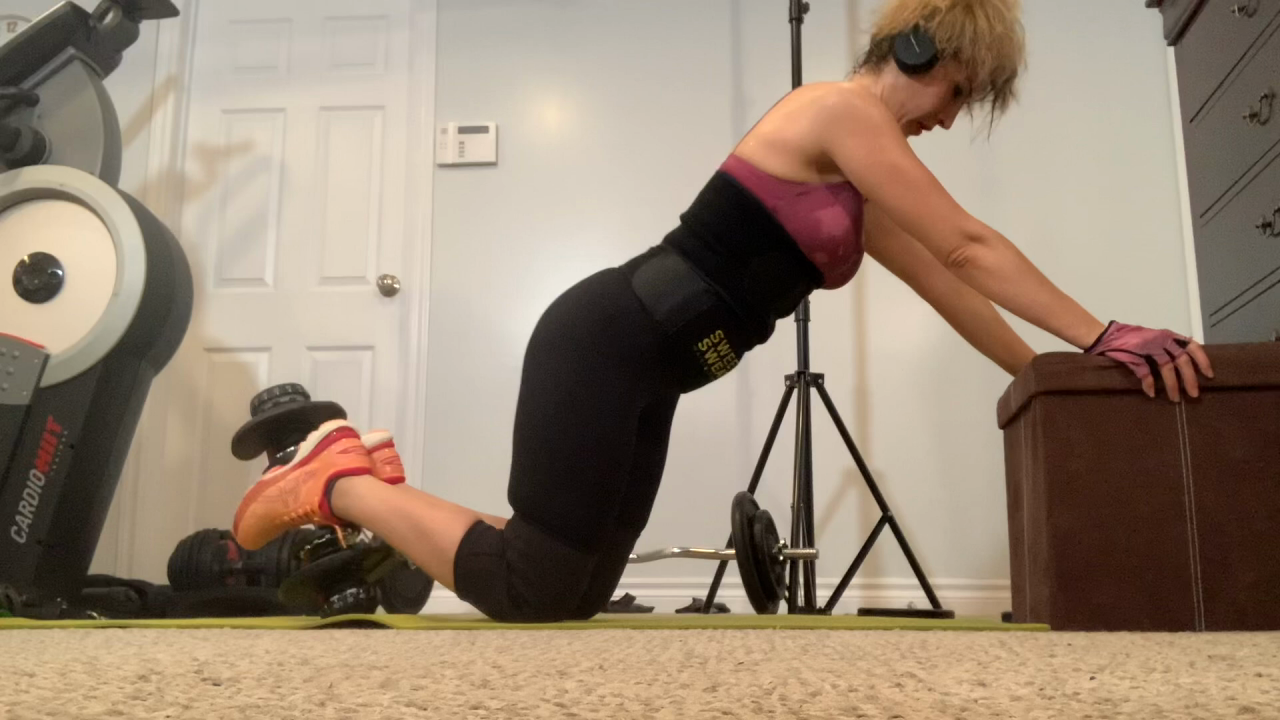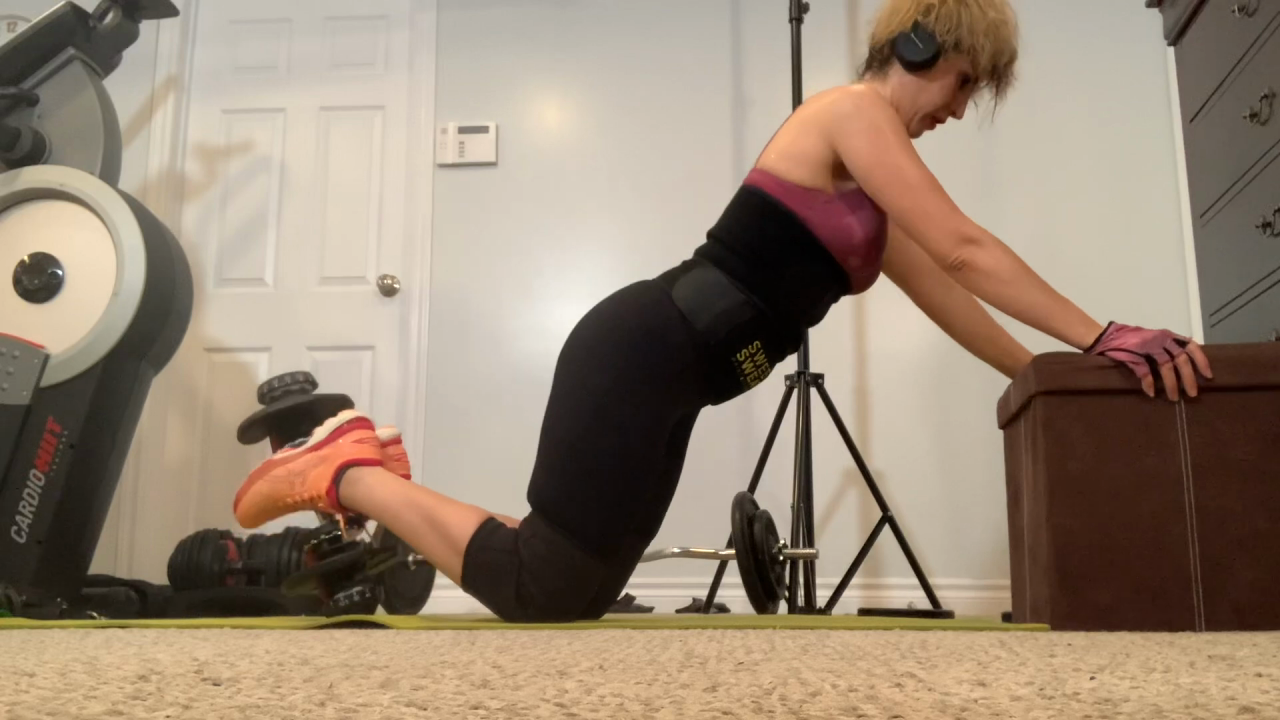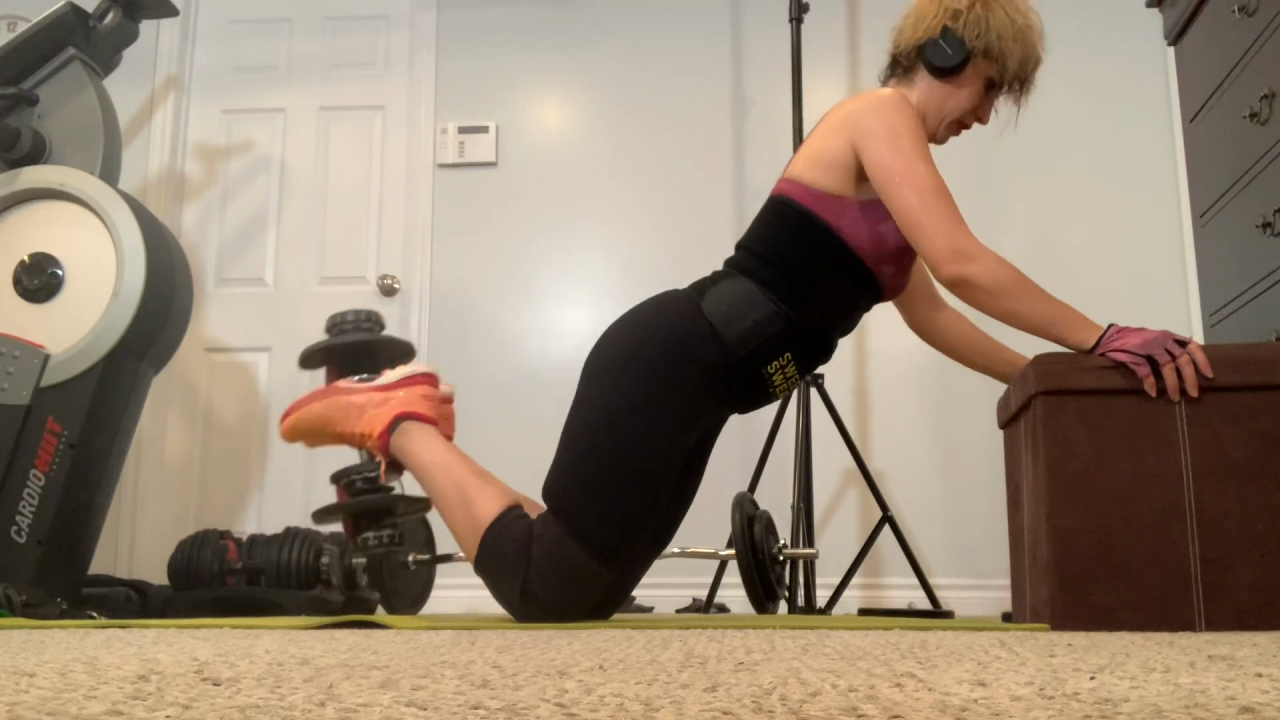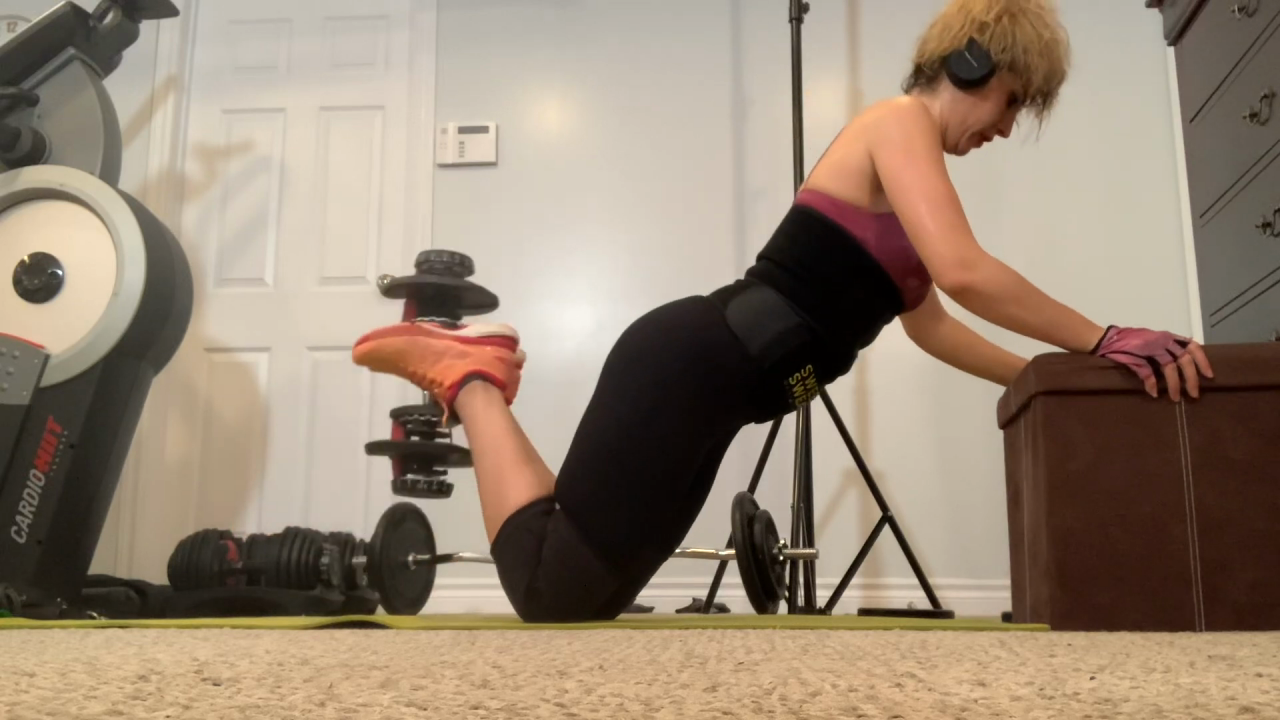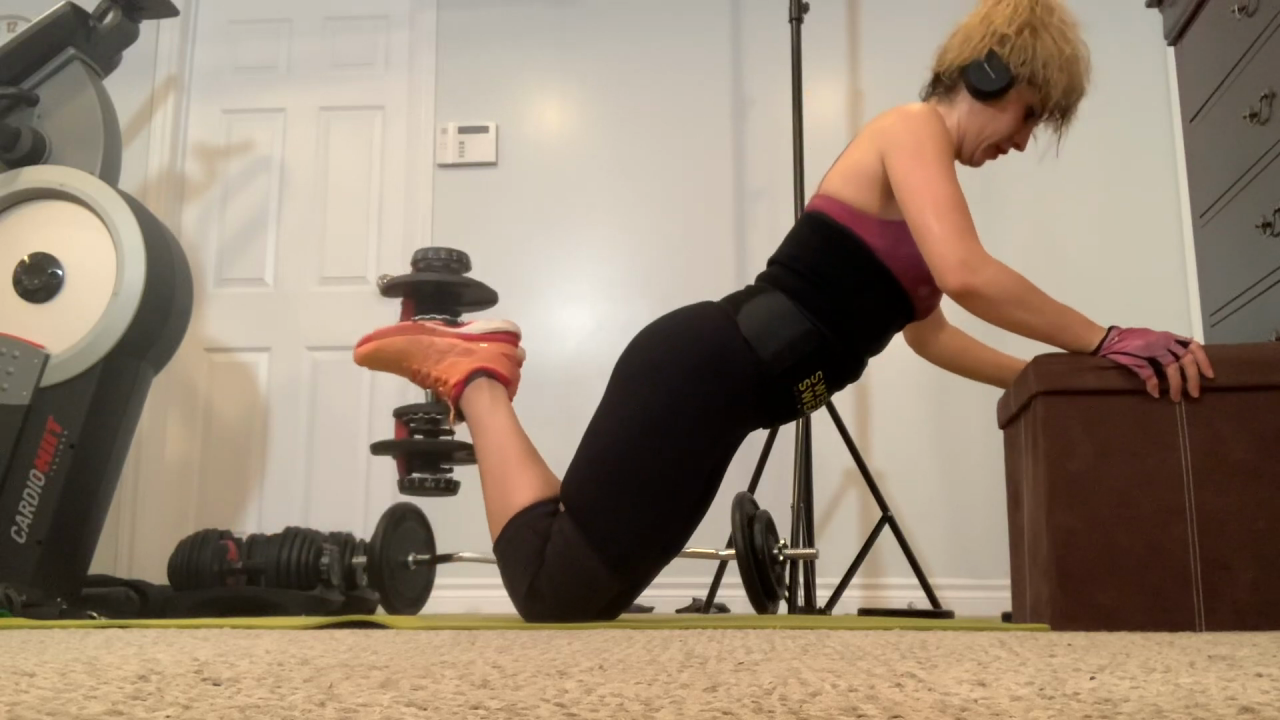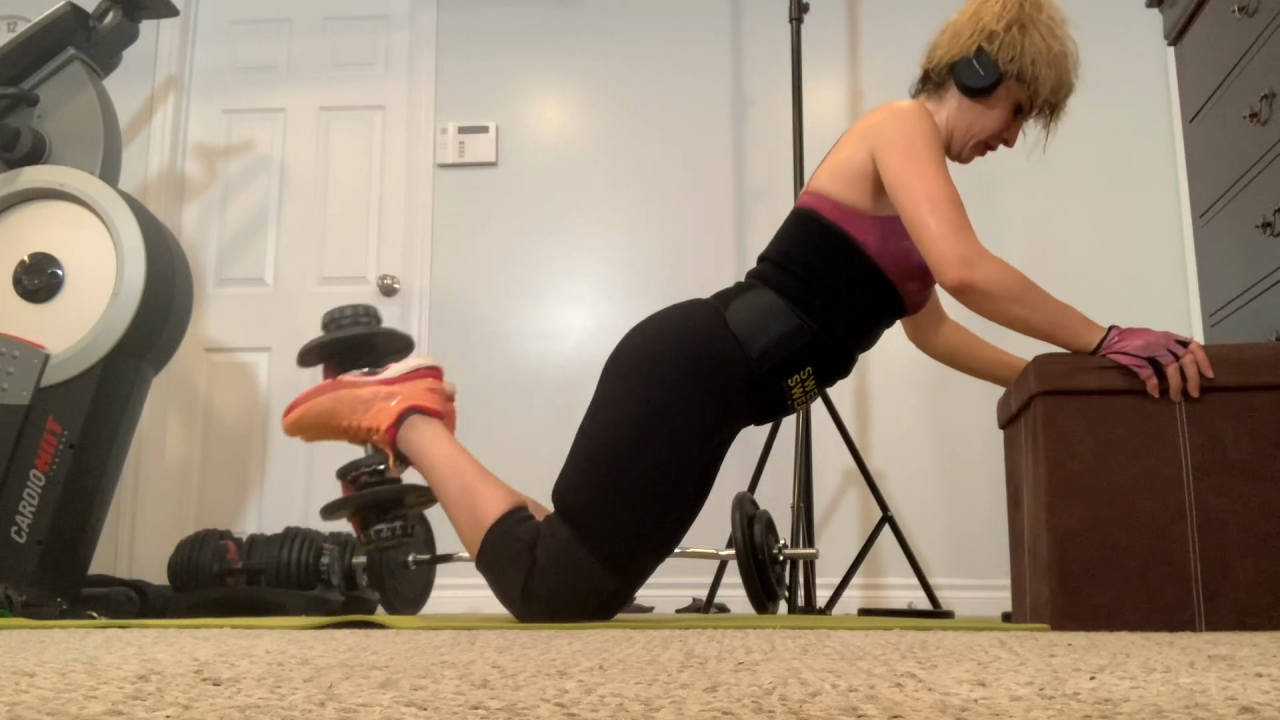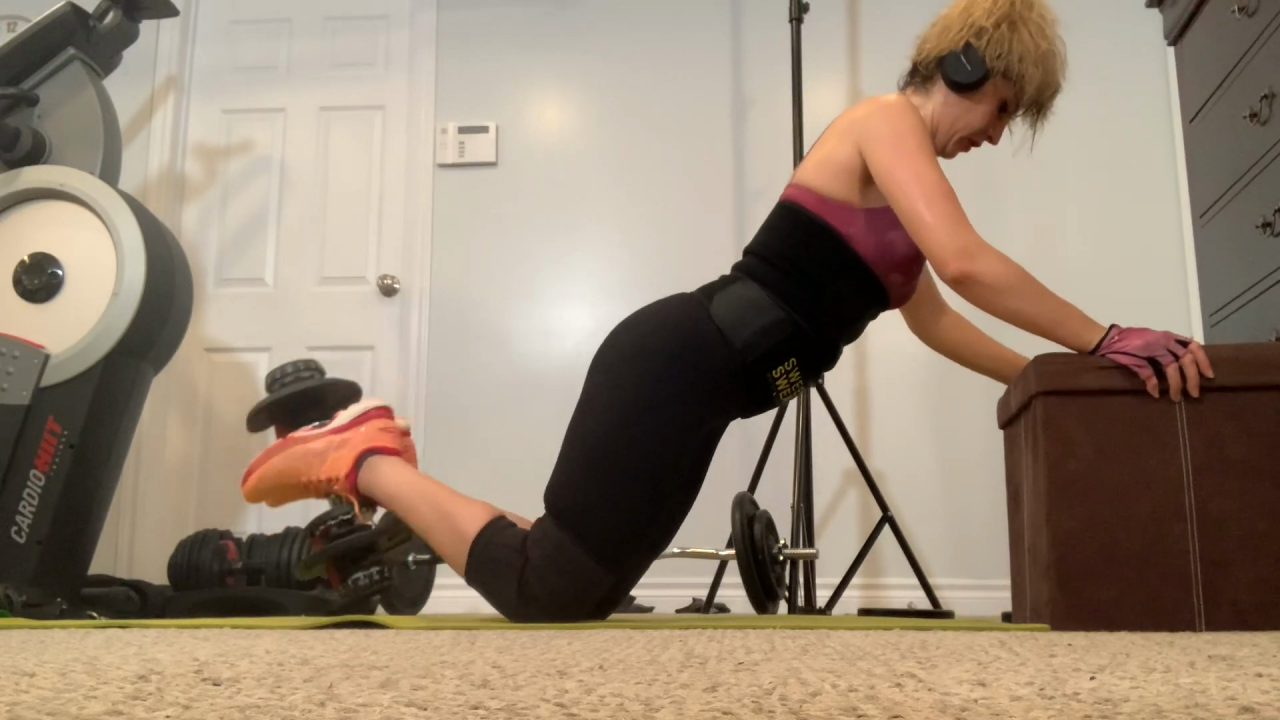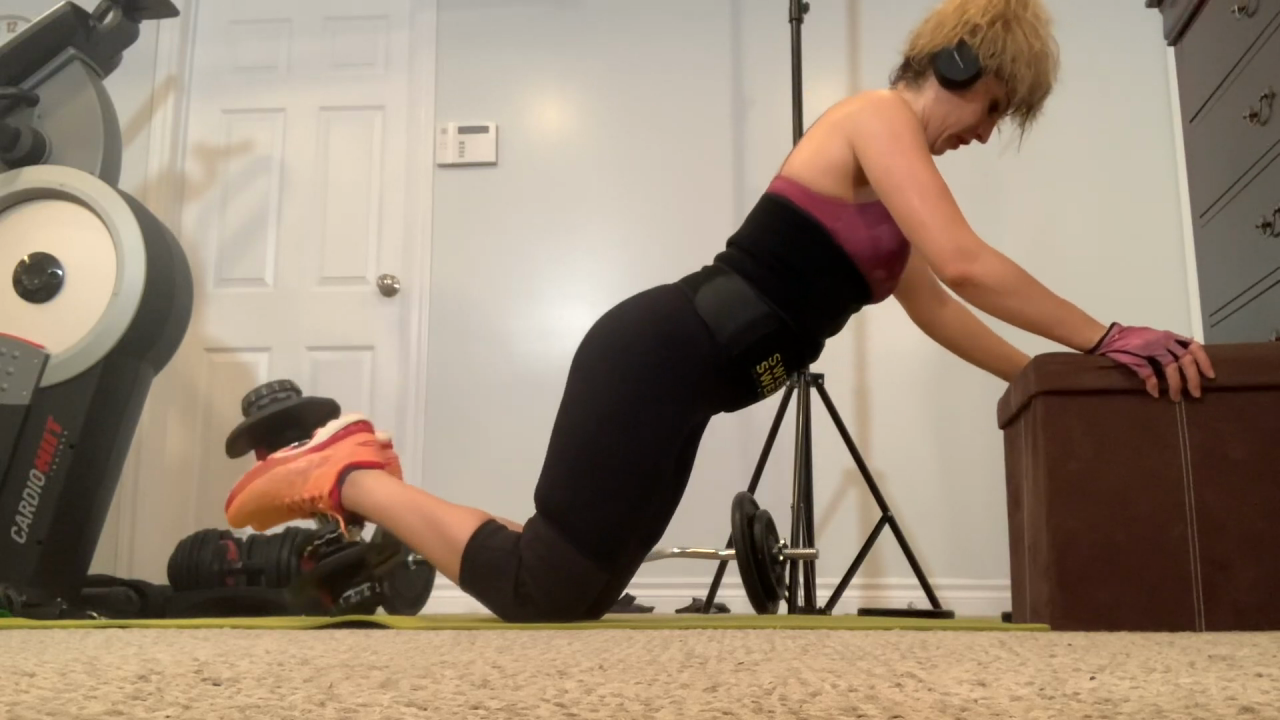
dt=0.4s
person 1, frame 1
left shoulder: (855, 185)
right shoulder: (837, 107)
left elbow: (944, 282)
right elbow: (966, 245)
right wrist: (1101, 336)
left hip: (640, 371)
right hip: (605, 343)
left knee: (571, 593)
right knee: (534, 594)
left ankle: (373, 481)
right ankle: (338, 484)
person 1, frame 2
left shoulder: (867, 183)
right shoulder: (852, 112)
left elbow: (938, 292)
right elbow: (962, 249)
right wrist: (1101, 336)
left hip: (664, 374)
right hip: (642, 353)
left knee: (574, 593)
right knee: (540, 596)
left ankle: (371, 473)
right ankle: (345, 470)
person 1, frame 3
left shoulder: (888, 163)
right shoulder: (879, 114)
left elbow: (930, 312)
right elbow: (963, 263)
right wrist: (1101, 339)
left hip: (689, 385)
right hip: (669, 364)
left knee: (583, 594)
right knee: (546, 593)
left ankle: (420, 428)
right ankle: (400, 420)
person 1, frame 4
left shoulder: (909, 171)
right shoulder: (899, 123)
left elbow: (929, 322)
right elbow: (963, 272)
right wrist: (1105, 341)
left hip: (708, 383)
right hip: (689, 366)
left knee: (590, 593)
right knee: (554, 592)
left ankle: (479, 382)
right ankle: (470, 375)
person 1, frame 5
left shoulder: (923, 174)
right shoulder: (910, 129)
left elbow: (929, 331)
right elbow: (969, 276)
right wrist: (1105, 341)
left hip: (716, 387)
right hip: (700, 371)
left knee: (590, 589)
right knee: (556, 592)
left ankle: (477, 384)
right ankle: (474, 377)
person 1, frame 6
left shoulder: (912, 172)
right shoulder: (901, 127)
left elbow: (931, 325)
right elbow: (965, 271)
right wrist: (1105, 341)
left hip: (705, 386)
right hip: (690, 370)
left knee: (584, 590)
right knee: (551, 592)
left ankle: (420, 423)
right ankle: (404, 414)
person 1, frame 7
left shoulder: (900, 176)
right shoulder: (886, 121)
left elbow: (933, 317)
right elbow: (965, 263)
right wrist: (1107, 341)
left hip: (693, 380)
right hip: (677, 365)
left knee: (578, 588)
right knee: (546, 594)
left ankle: (384, 469)
right ankle: (363, 460)
person 1, frame 8
left shoulder: (889, 176)
right shoulder: (877, 118)
left elbow: (936, 307)
right elbow: (964, 264)
right wrist: (1107, 338)
left hip: (676, 377)
right hip: (658, 360)
left knee: (574, 590)
right knee: (543, 594)
left ankle: (368, 484)
right ankle: (345, 477)
